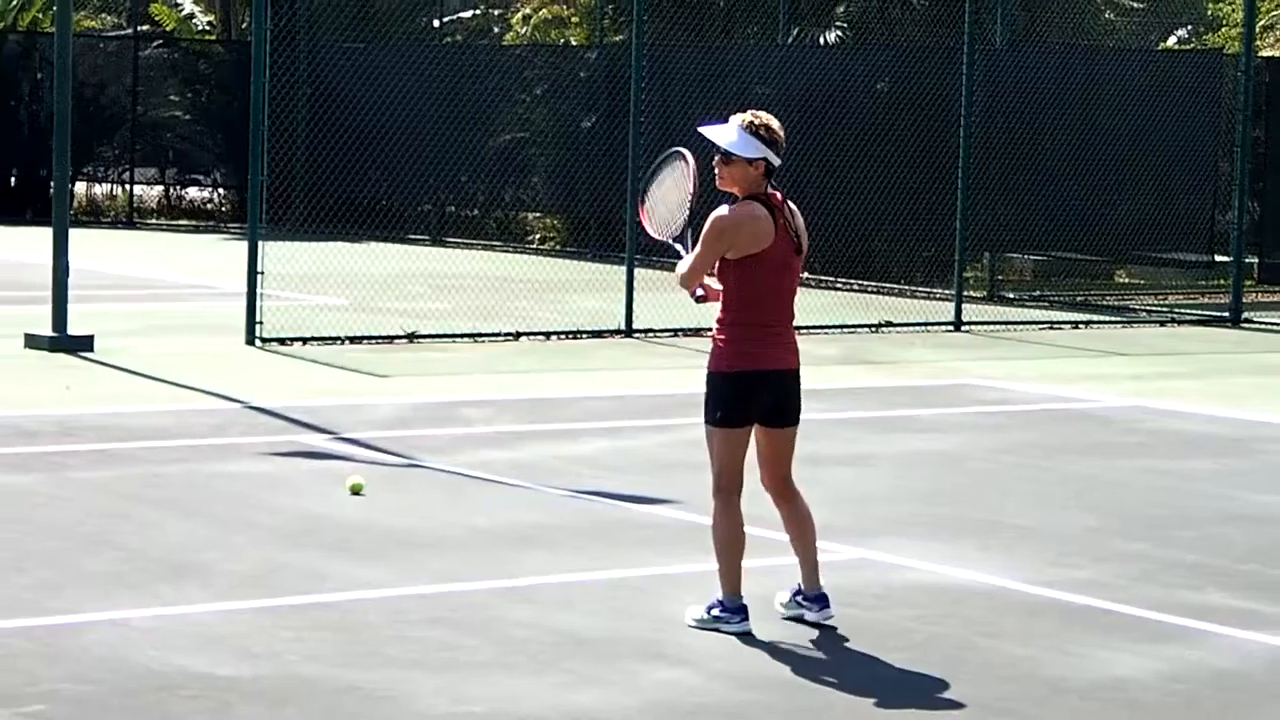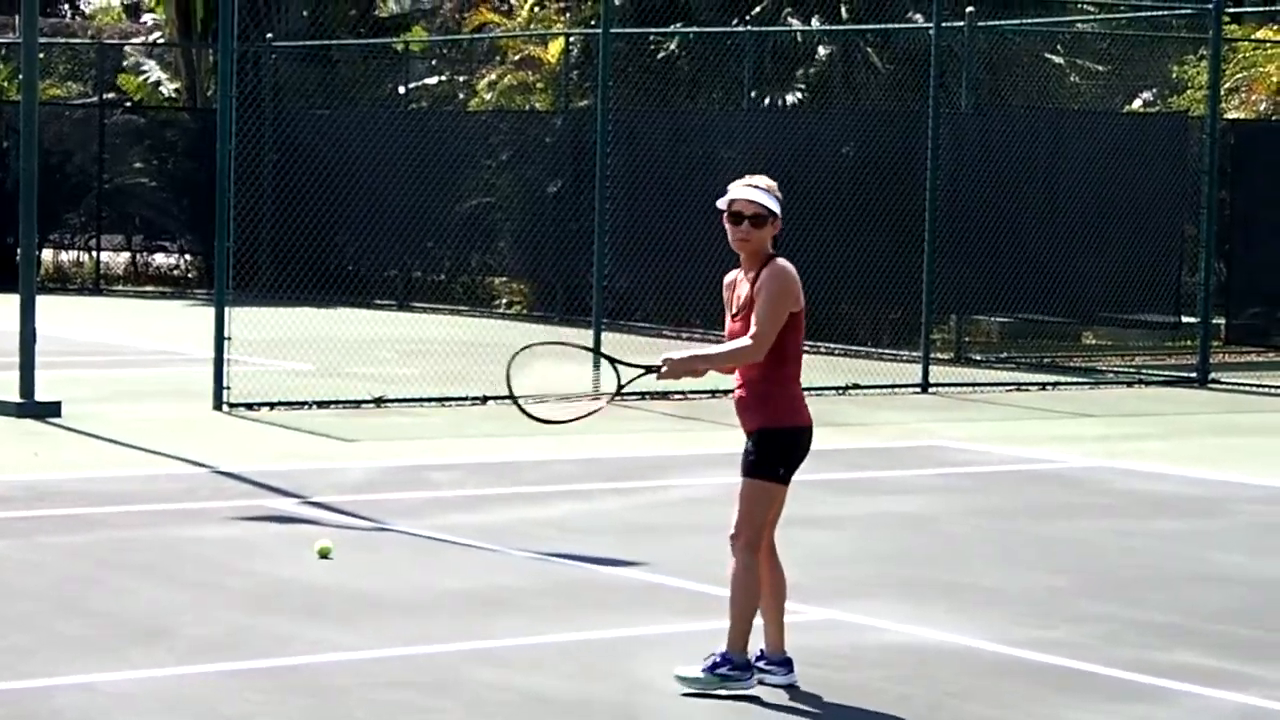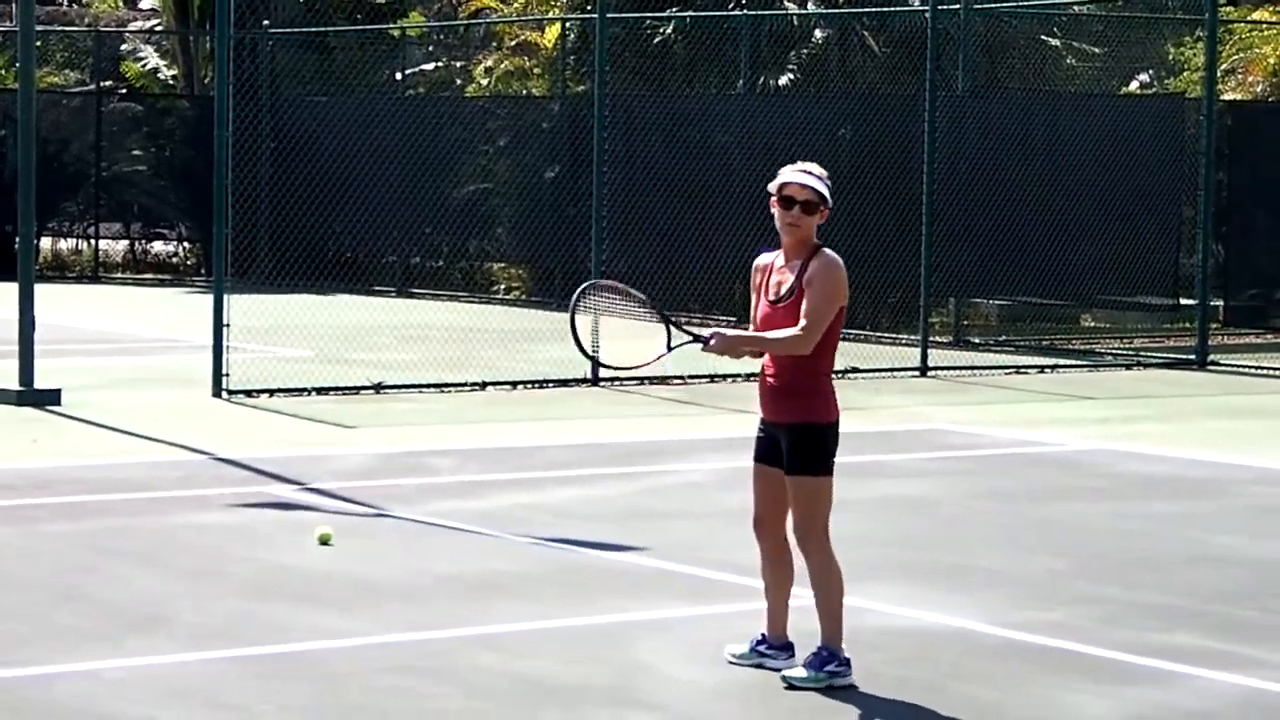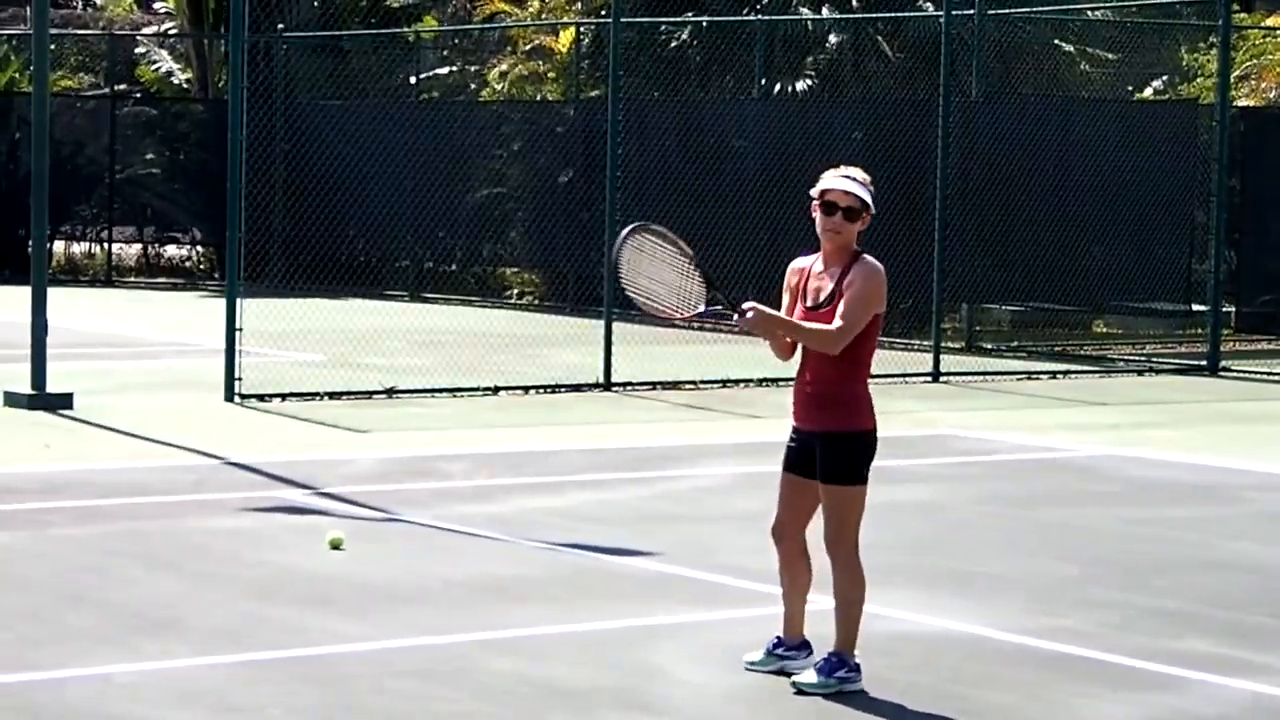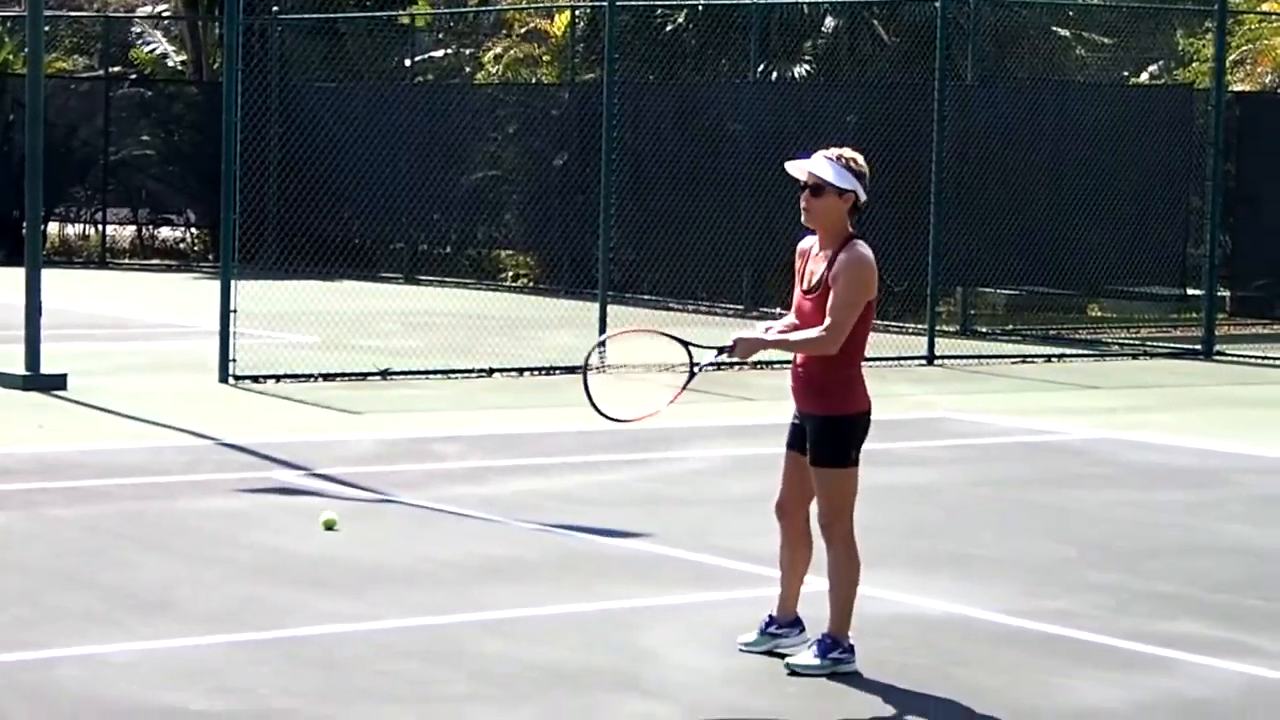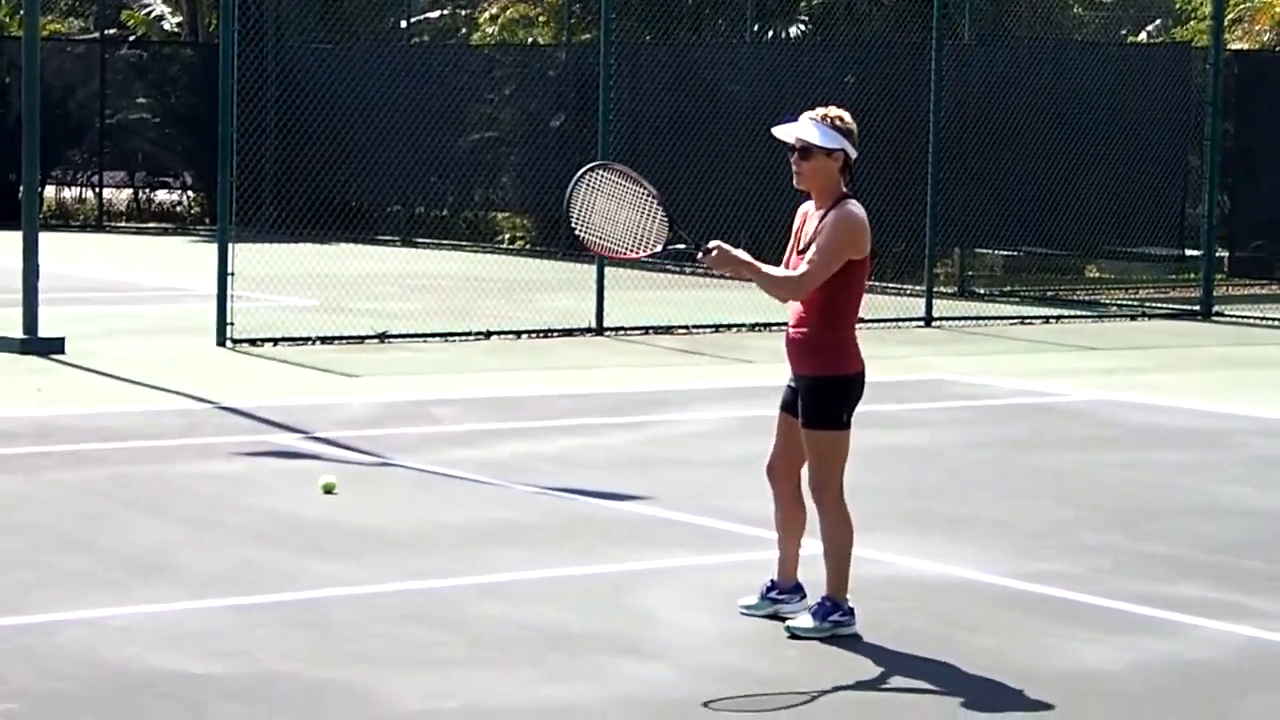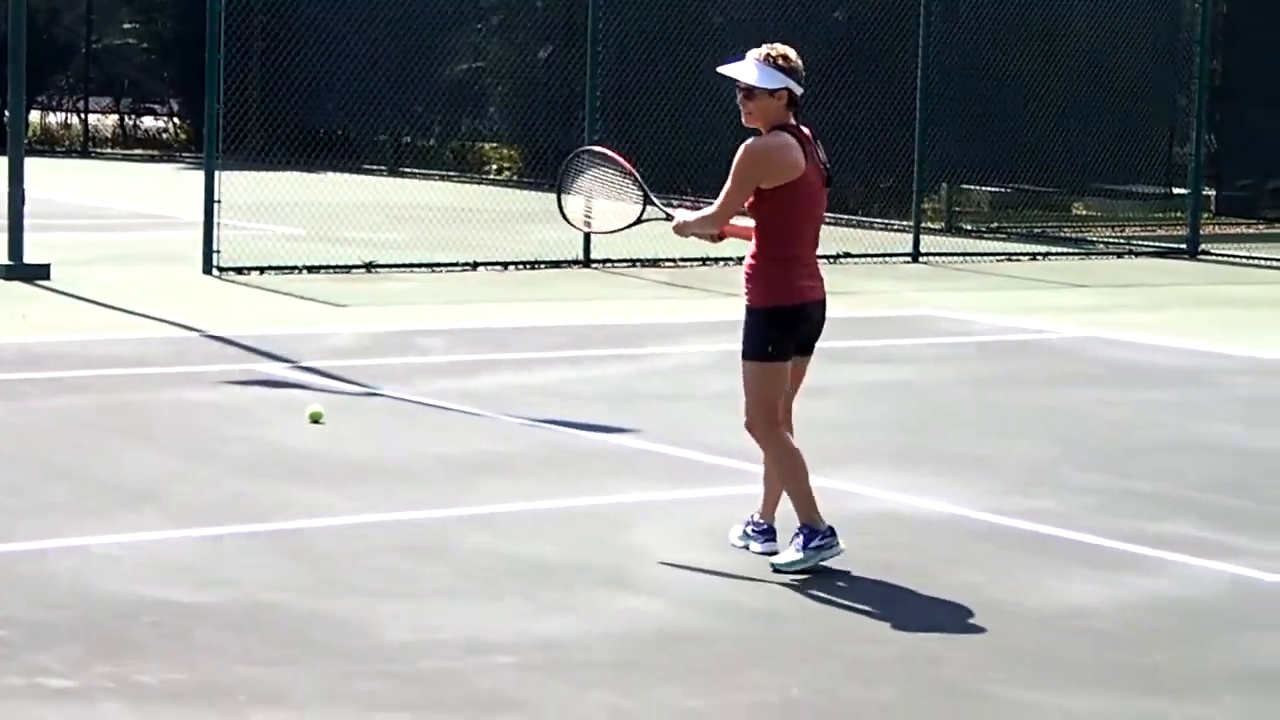
dt=0.5s
person 1, frame 1
left shoulder: (729, 219)
right shoulder: (790, 214)
left elbow: (687, 279)
left wrist: (694, 269)
right wrist: (718, 286)
left hip: (735, 369)
right hip: (783, 368)
left knee: (726, 490)
right knee: (780, 482)
left ankle: (730, 606)
right ankle: (811, 593)
person 1, frame 2
left shoulder: (778, 275)
right shoulder: (733, 281)
left elbow: (757, 348)
left wrist: (694, 359)
right wrist: (696, 362)
left hip: (780, 427)
right hip: (761, 427)
left knee: (745, 540)
right knee: (758, 543)
left ankle: (734, 658)
right ankle: (773, 657)
person 1, frame 3
left shoulder: (826, 266)
right shoulder: (763, 266)
left elbow: (806, 338)
left wrist: (743, 338)
right wrist: (734, 343)
left hip: (811, 419)
right hip: (774, 417)
left knee: (811, 538)
right knee: (767, 528)
left ankle: (833, 656)
right ankle: (775, 640)
person 1, frame 4
left shoulder: (866, 273)
right shoulder: (799, 269)
left elbow: (834, 338)
right elbow: (785, 348)
left wrist: (773, 318)
right wrist: (768, 328)
left hip: (847, 427)
right hip: (807, 424)
left knee: (840, 544)
right knee: (785, 533)
left ankle: (844, 662)
right ankle: (792, 642)
person 1, frame 5
left shoulder: (855, 260)
right shoulder: (806, 249)
left elbow: (830, 338)
left wrist: (764, 343)
right wrist: (771, 328)
left hip: (839, 410)
right hip: (807, 405)
left knee: (834, 525)
right knee: (789, 512)
left ankle: (838, 644)
right ankle: (785, 620)
person 1, frame 6
left shoulder: (846, 218)
right shoulder: (806, 214)
left elbow: (798, 285)
right elbow: (790, 284)
left wrist: (738, 259)
right wrist: (743, 266)
left hip: (831, 372)
right hip: (807, 369)
left knee: (825, 489)
right knee: (781, 472)
left ankle: (837, 607)
right ankle: (786, 586)
person 1, frame 7
left shoulder: (761, 149)
right shoulder: (805, 144)
left elbow: (716, 217)
left wrist: (687, 224)
right wrist: (730, 228)
left hip: (775, 302)
right hip: (807, 299)
left knee: (762, 422)
right knee: (774, 417)
left ankle: (816, 531)
right ankle: (763, 524)
